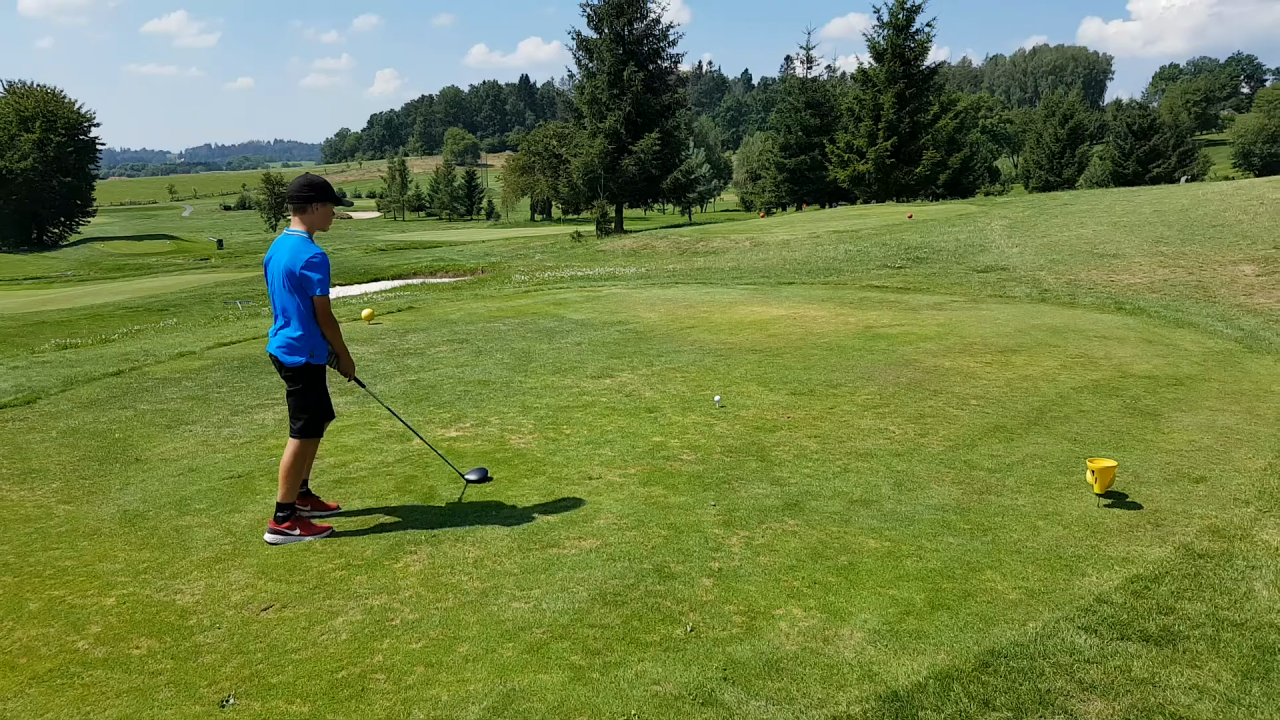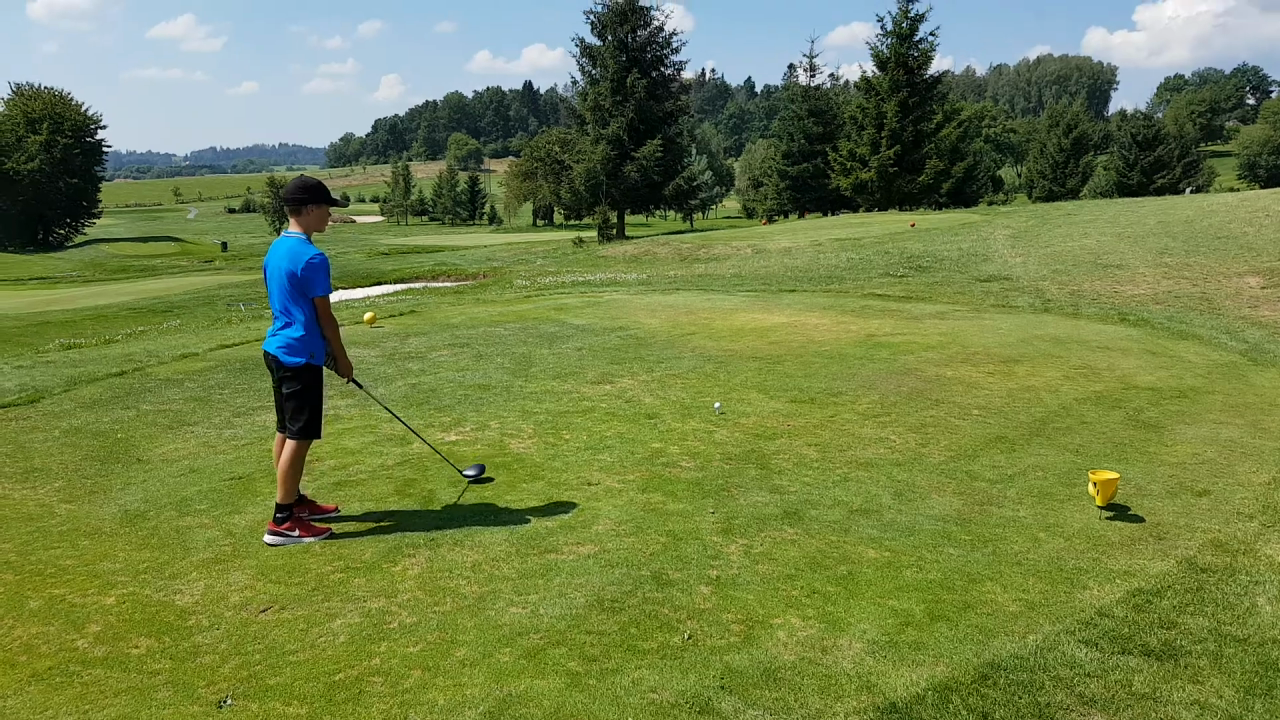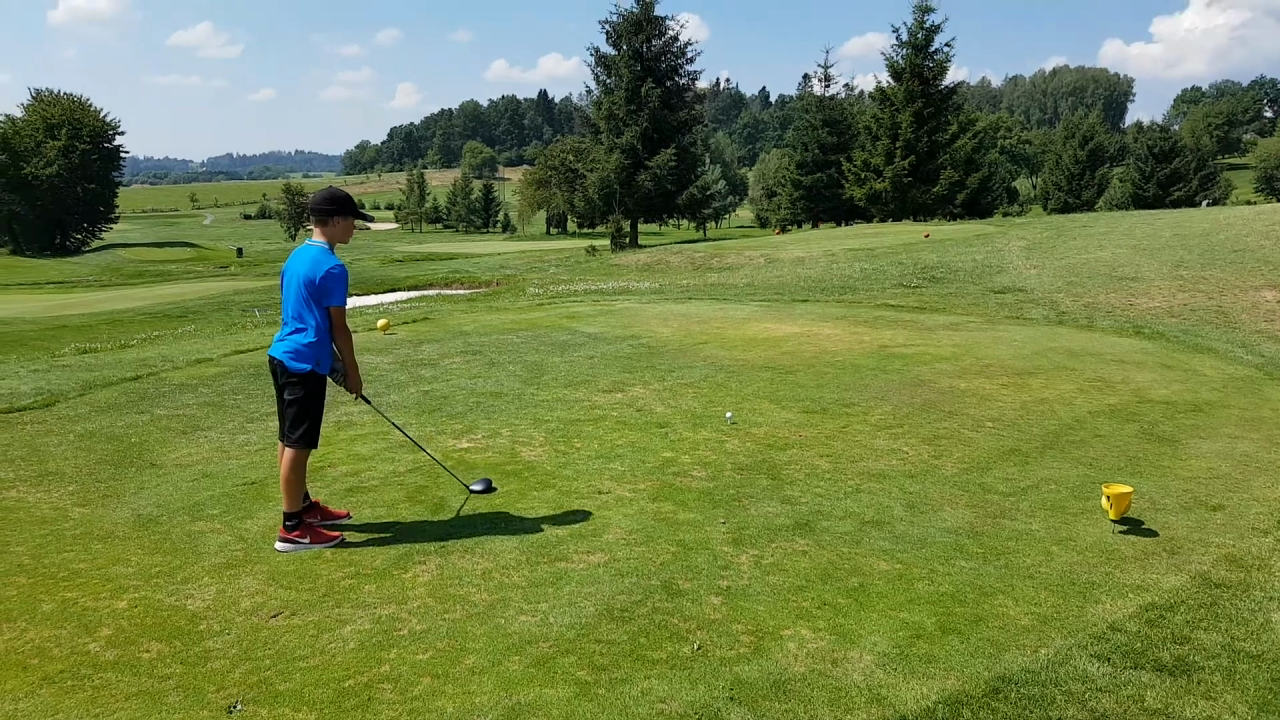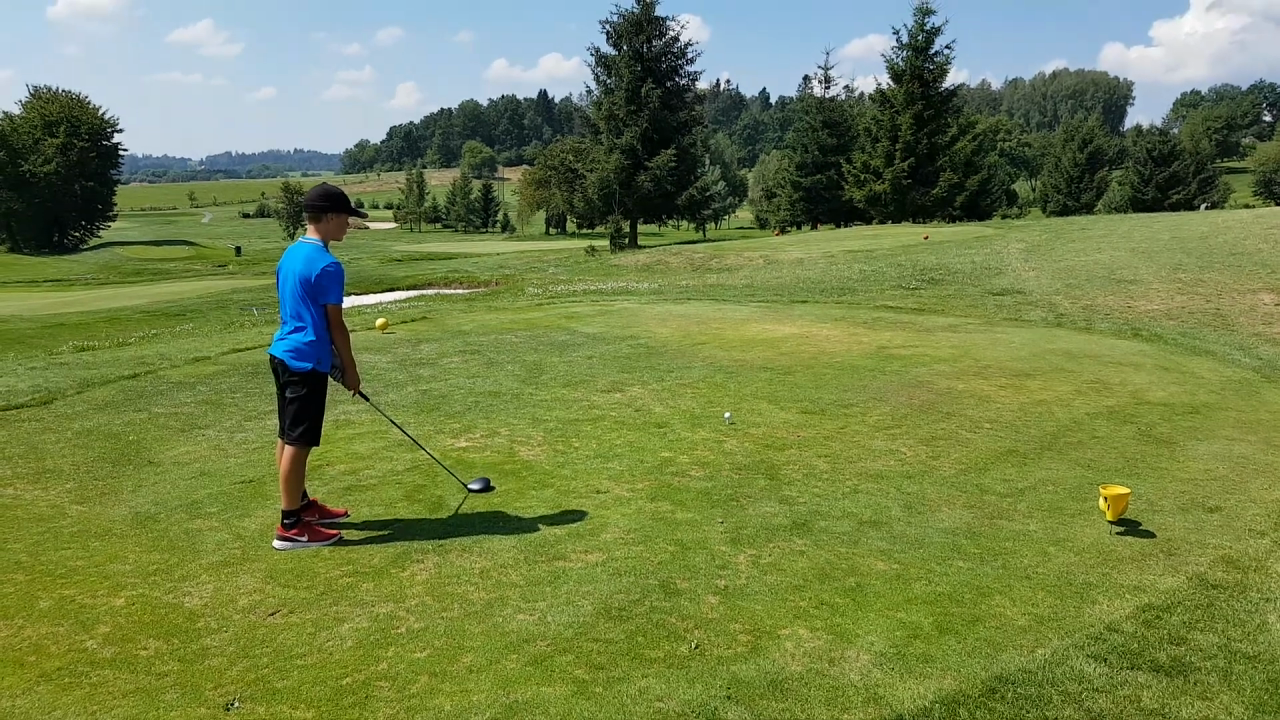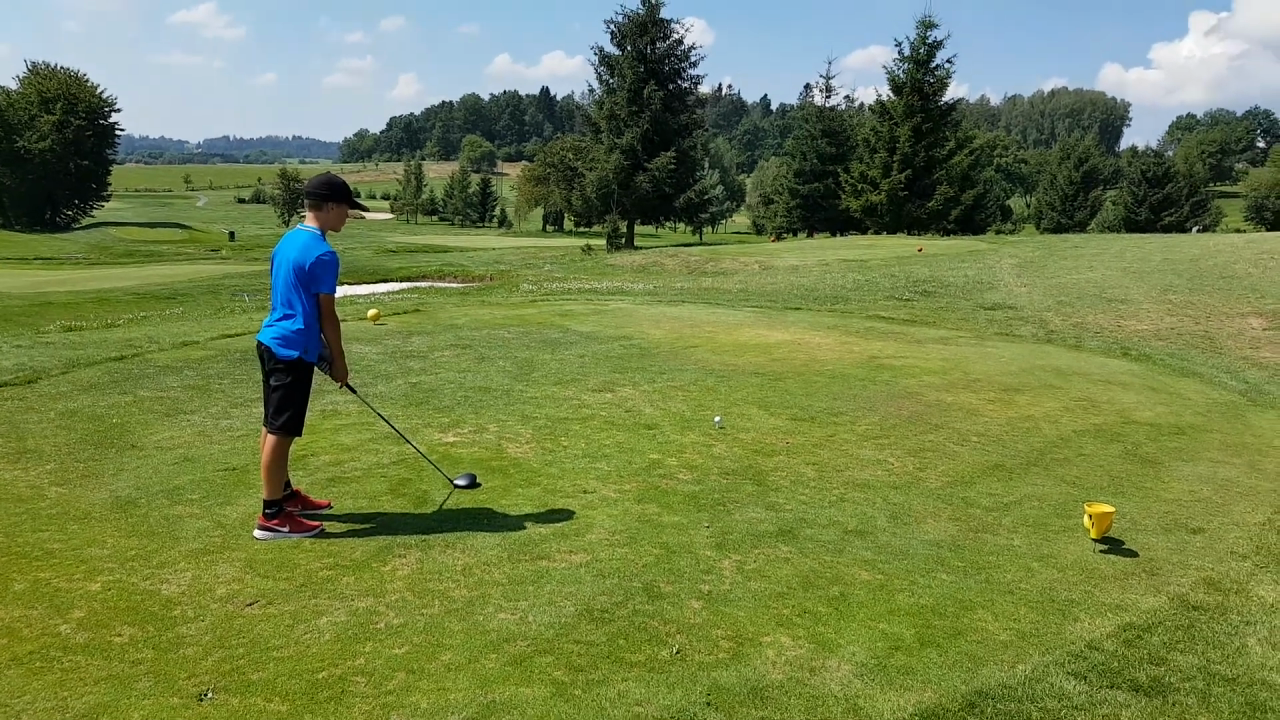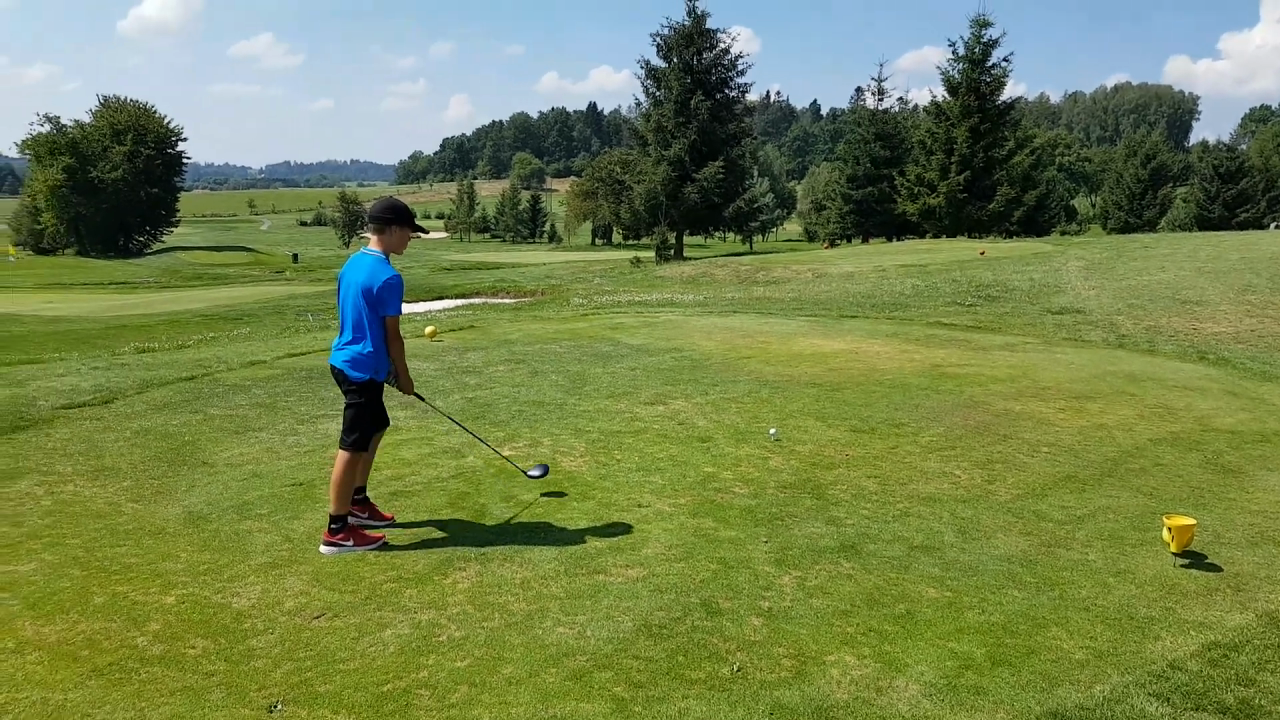
dt=0.5s
person 1, frame 1
left shoulder: (277, 247)
right shoulder: (312, 256)
right elbow: (324, 316)
left wrist: (327, 352)
right wrist: (344, 356)
left hip: (285, 346)
right hip: (303, 353)
left knee: (318, 420)
right knee: (303, 433)
left ankle: (301, 495)
right ankle: (282, 520)
person 1, frame 2
left shoulder: (276, 249)
right shoulder: (311, 257)
right elbow: (324, 315)
left wrist: (324, 349)
right wrist: (341, 357)
left hip: (277, 348)
right hip: (300, 355)
left knee: (286, 431)
right knee: (299, 436)
left ankle: (294, 500)
right ankle: (282, 522)
person 1, frame 3
left shoulder: (296, 256)
right shoulder: (331, 267)
right elbow: (338, 327)
left wrist: (331, 359)
right wrist: (351, 371)
left hip: (283, 355)
right hip: (304, 363)
left knee: (290, 440)
right knee: (298, 445)
left ankle: (304, 506)
right ankle: (292, 529)
person 1, frame 4
left shoulder: (290, 254)
right shoulder: (326, 265)
right elbow: (335, 324)
left wrist: (332, 357)
right wrist: (350, 368)
left hip: (284, 353)
right hip: (306, 361)
left knee: (289, 437)
right knee: (297, 443)
left ankle: (302, 504)
right ankle: (290, 526)
person 1, frame 5
left shoulder: (287, 240)
right shoulder: (322, 254)
right elbow: (327, 314)
left wrist: (319, 347)
right wrist: (338, 359)
left hip: (272, 341)
right hip: (293, 350)
left knee: (274, 428)
right knee: (280, 432)
left ankle: (285, 495)
right ankle: (271, 516)
person 1, frame 6
left shoulder: (351, 264)
right shoulder: (388, 277)
right elbow: (392, 334)
left wrist: (387, 369)
right wrist: (403, 375)
left hip: (343, 360)
right hip: (363, 369)
left knee: (376, 428)
right knee: (353, 448)
left ankle: (356, 502)
right ankle: (336, 530)
